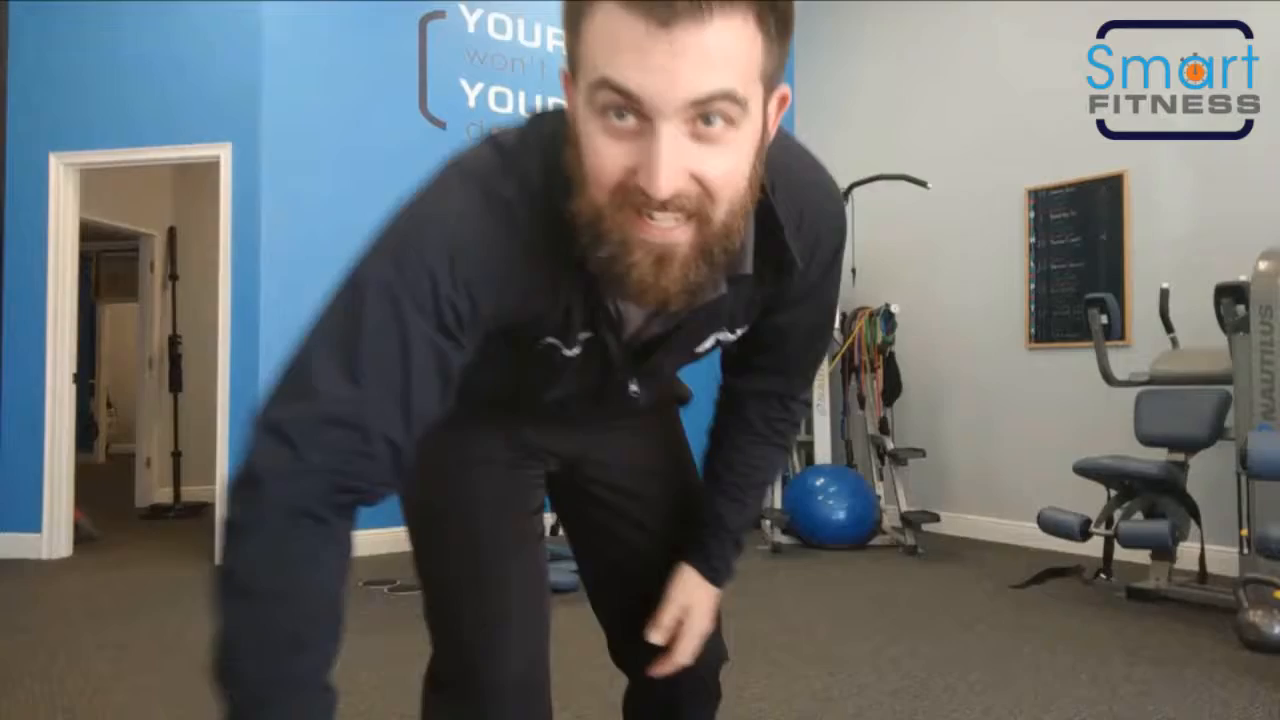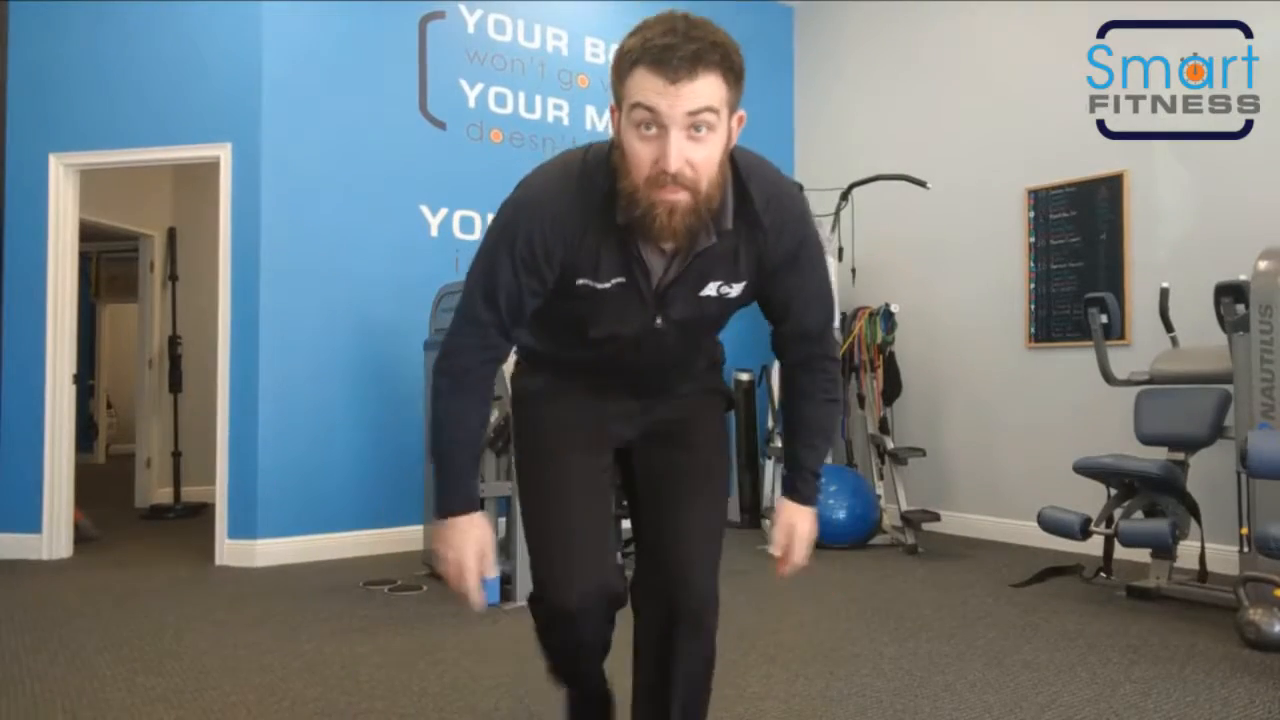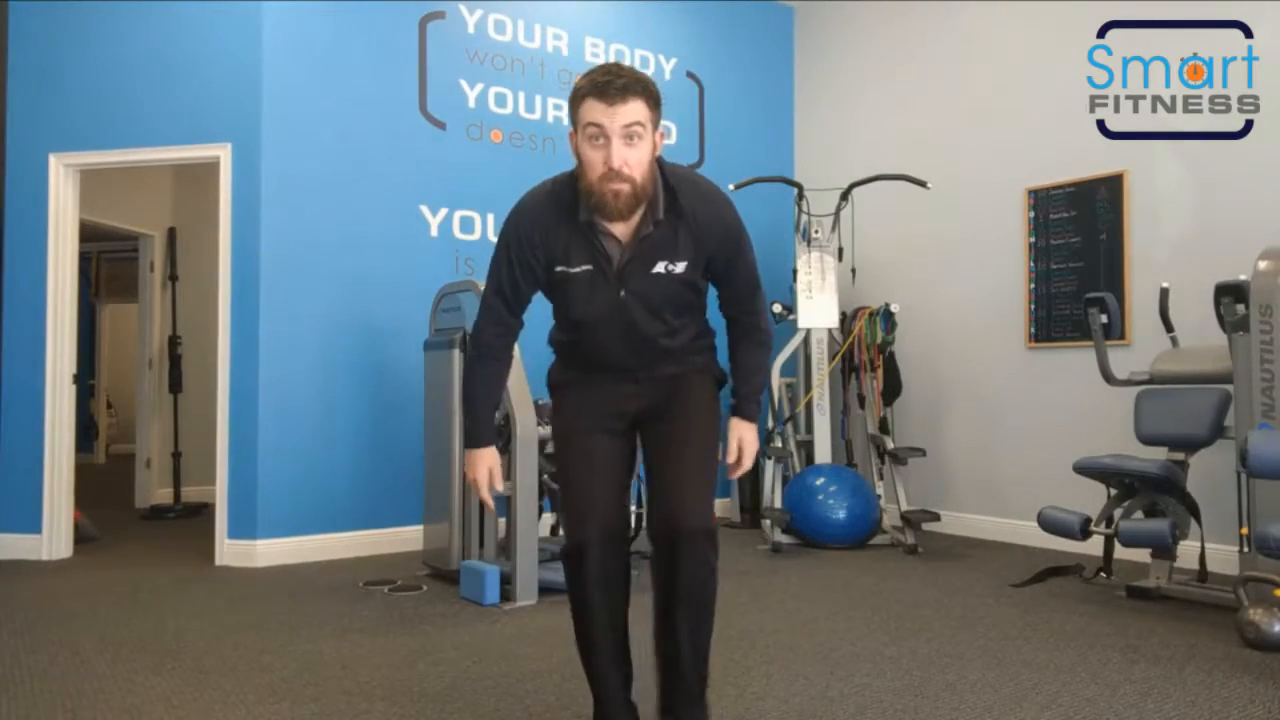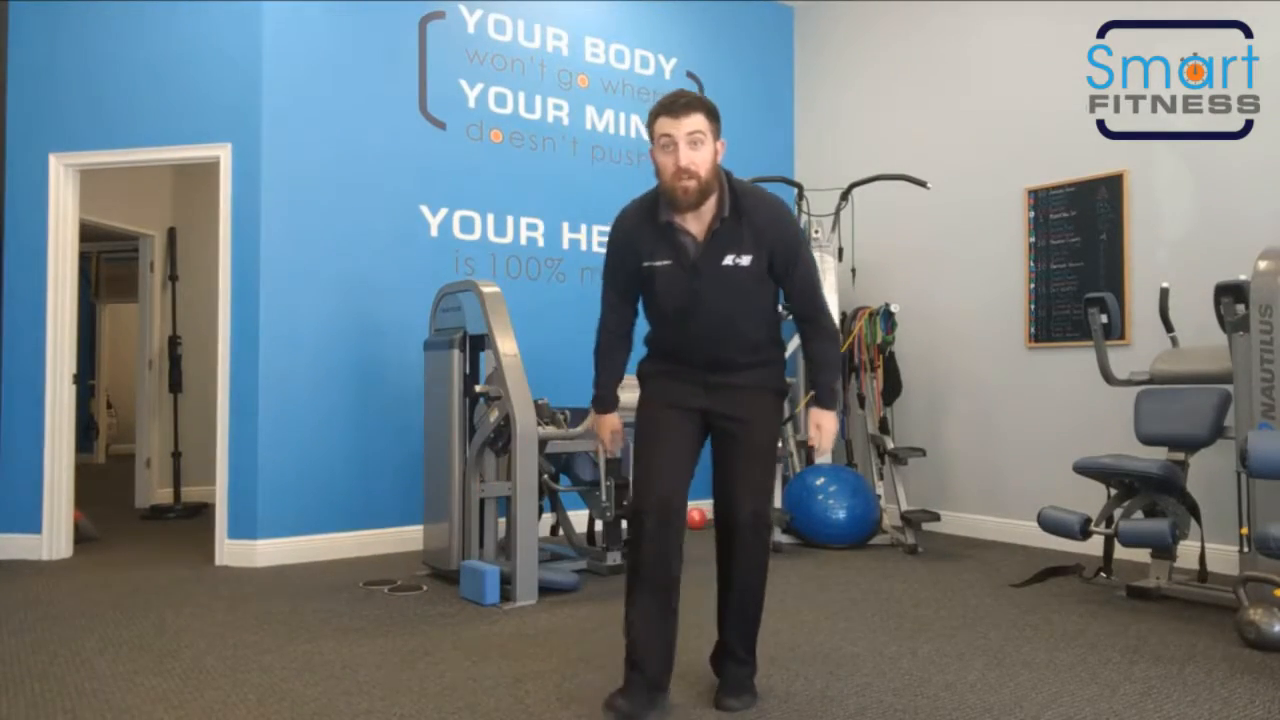
dt=0.7s
person 1, frame 1
left shoulder: (803, 214)
right shoulder: (477, 214)
left elbow: (766, 400)
right elbow: (306, 476)
left wrist: (711, 560)
left hip: (626, 411)
right hip: (470, 413)
left knee: (681, 659)
person 1, frame 2
left shoulder: (773, 210)
right shoulder: (550, 202)
left elbow: (808, 351)
right elbow: (472, 348)
left wrist: (802, 490)
right wrist: (456, 502)
left hip: (684, 398)
right hip: (565, 394)
left knee: (685, 596)
right knee: (577, 595)
person 1, frame 3
left shoulder: (704, 207)
right shoulder: (538, 216)
left elbow: (747, 311)
right elbow: (496, 326)
left wrist: (747, 410)
right wrist: (480, 435)
left hip: (682, 380)
right hip: (587, 385)
left knee: (686, 527)
right knee: (594, 540)
person 1, frame 4
left shoulder: (767, 216)
right shoulder: (634, 226)
left elbow: (811, 312)
right elbow: (617, 317)
left wrist: (825, 398)
right wrist: (604, 400)
left hip: (750, 385)
right hip: (670, 383)
left knee: (744, 525)
right knee: (653, 514)
left ankle: (736, 667)
